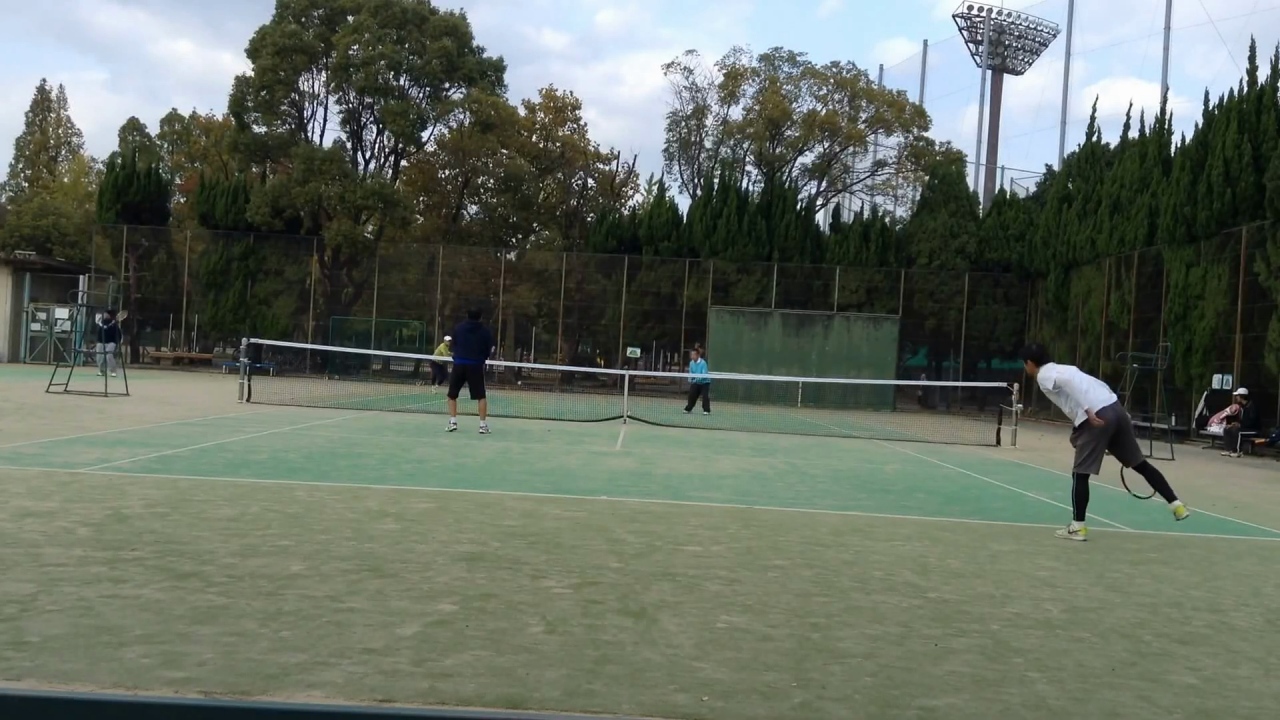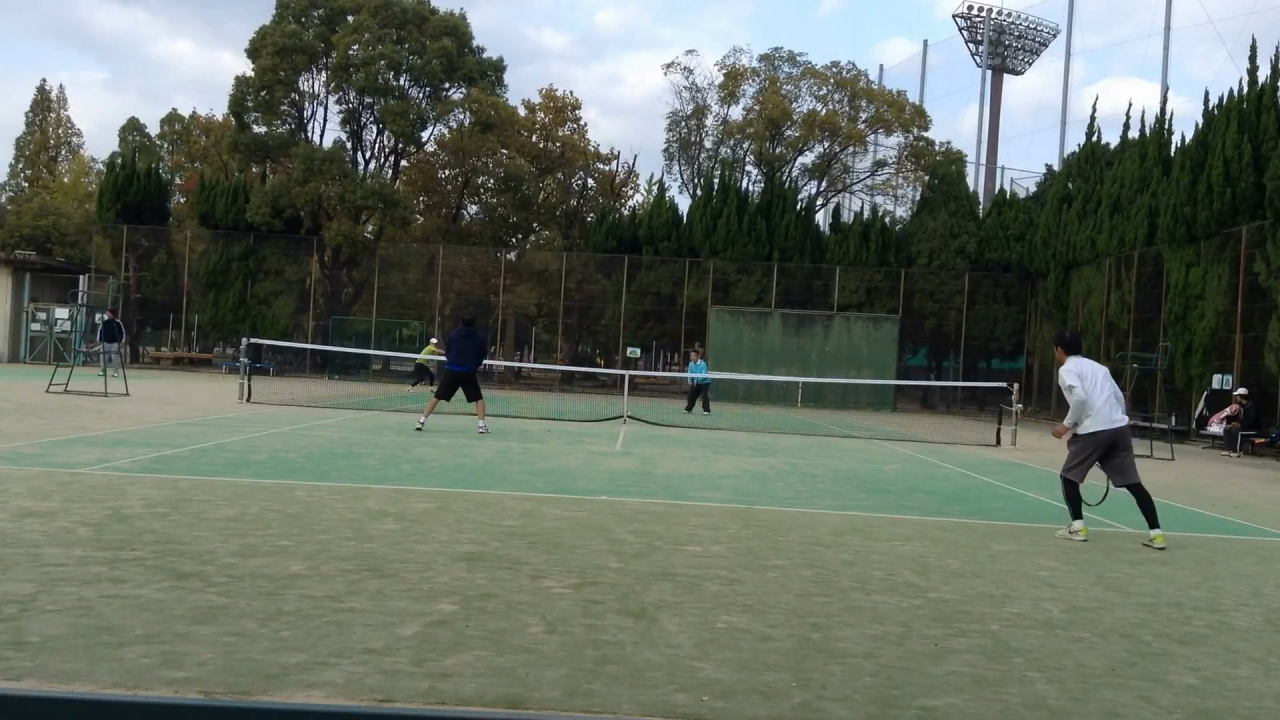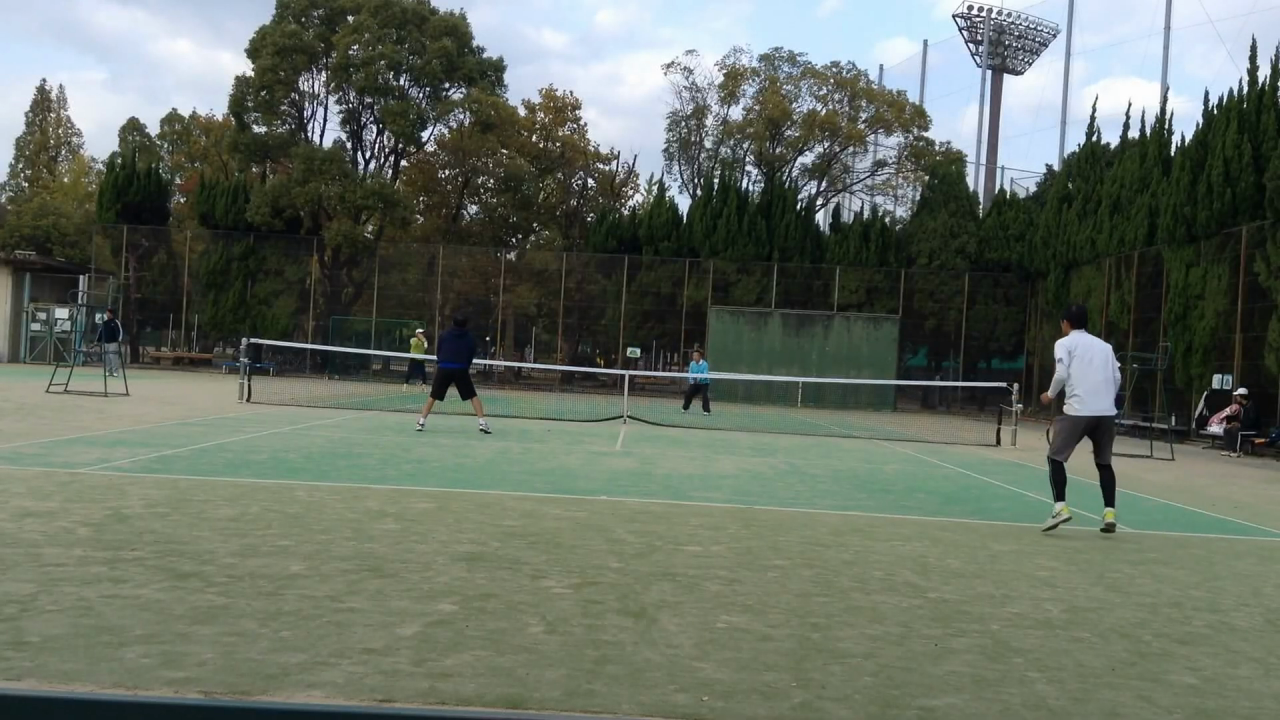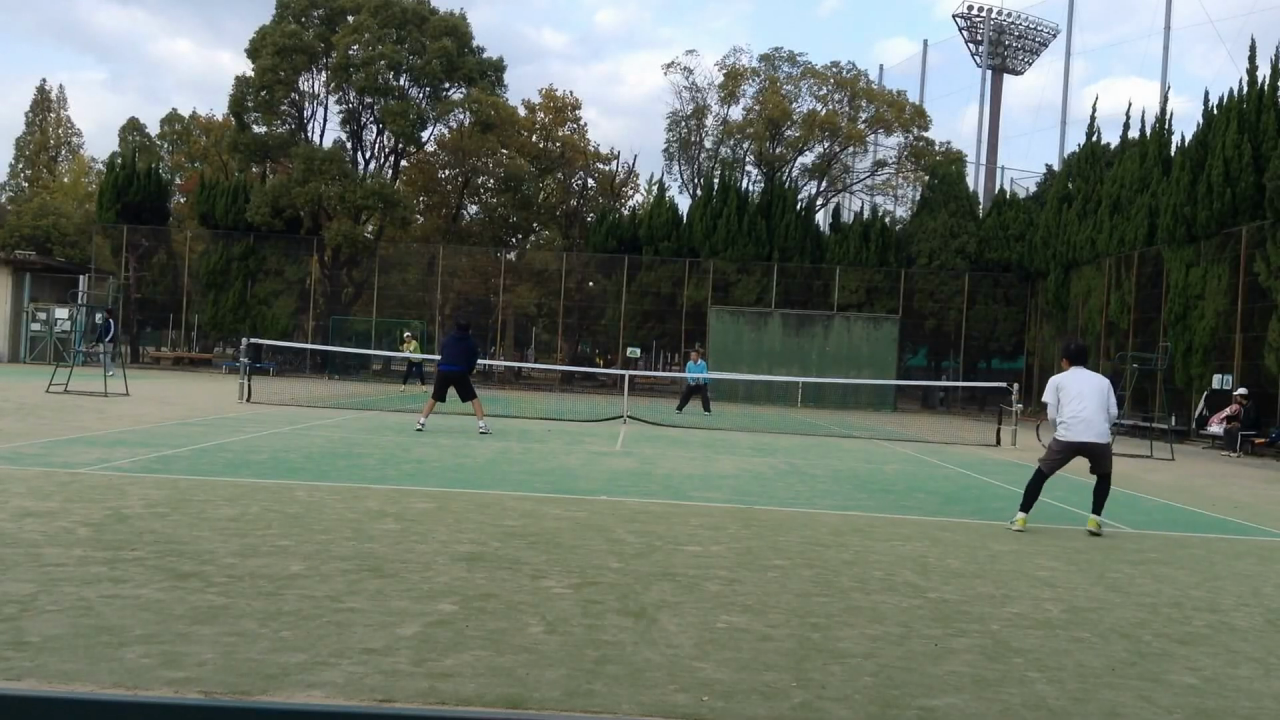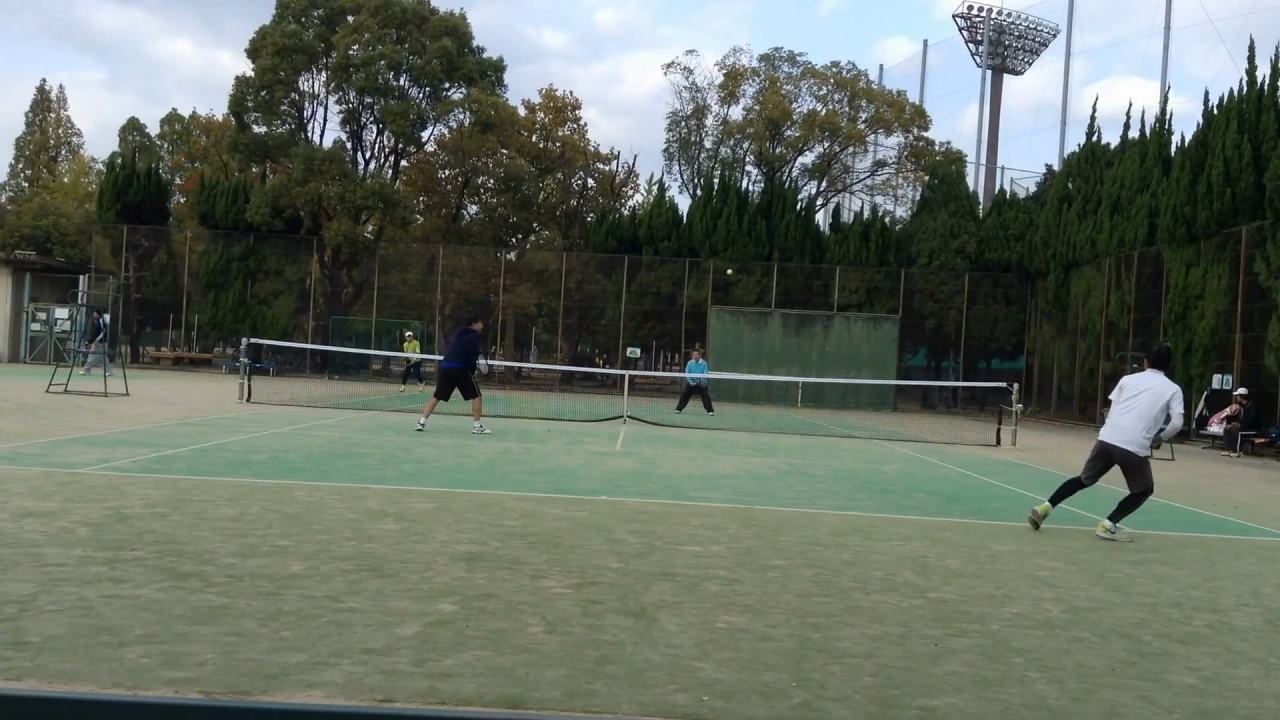
dt=0.3s
person 1, frame 1
left shoulder: (1043, 376)
right shoulder: (1066, 368)
left elbow: (1067, 382)
right elbow: (1102, 386)
left wrist: (1088, 411)
left hip: (1095, 418)
right hip: (1114, 409)
left knee: (1081, 473)
right knee: (1140, 463)
left ankle: (1078, 527)
right ankle: (1176, 505)
person 1, frame 2
left shoulder: (1067, 369)
right shoulder: (1098, 367)
left elbow: (1080, 397)
right elbow: (1119, 397)
left wrist: (1067, 424)
left hip: (1093, 430)
right hip: (1120, 428)
left knee: (1069, 476)
right knee: (1133, 483)
left ankle: (1078, 527)
right ankle: (1156, 533)
person 1, frame 3
left shoulder: (1065, 343)
right shoulder: (1105, 346)
left elbow: (1061, 374)
right elbow: (1117, 379)
left wrist: (1051, 395)
left hip: (1078, 411)
right hip: (1107, 412)
left knee: (1055, 458)
right knee: (1104, 463)
left ankle: (1060, 508)
right ankle: (1109, 513)
person 1, frame 4
left shoulder: (1057, 380)
right shoulder: (1103, 380)
left elbow: (1052, 415)
right elbow: (1113, 413)
left hip: (1068, 436)
right hip: (1100, 439)
left knee: (1041, 472)
right knee: (1104, 474)
left ankle: (1021, 517)
right ankle: (1094, 520)
person 1, frame 5
left shoulder: (1127, 380)
right shoulder: (1173, 389)
left elbow: (1113, 411)
right elbow: (1177, 422)
right wrist: (1161, 438)
left hip: (1107, 438)
right hip: (1134, 447)
left knee: (1083, 479)
right knee: (1143, 490)
left ankle: (1045, 508)
right ankle: (1109, 525)
